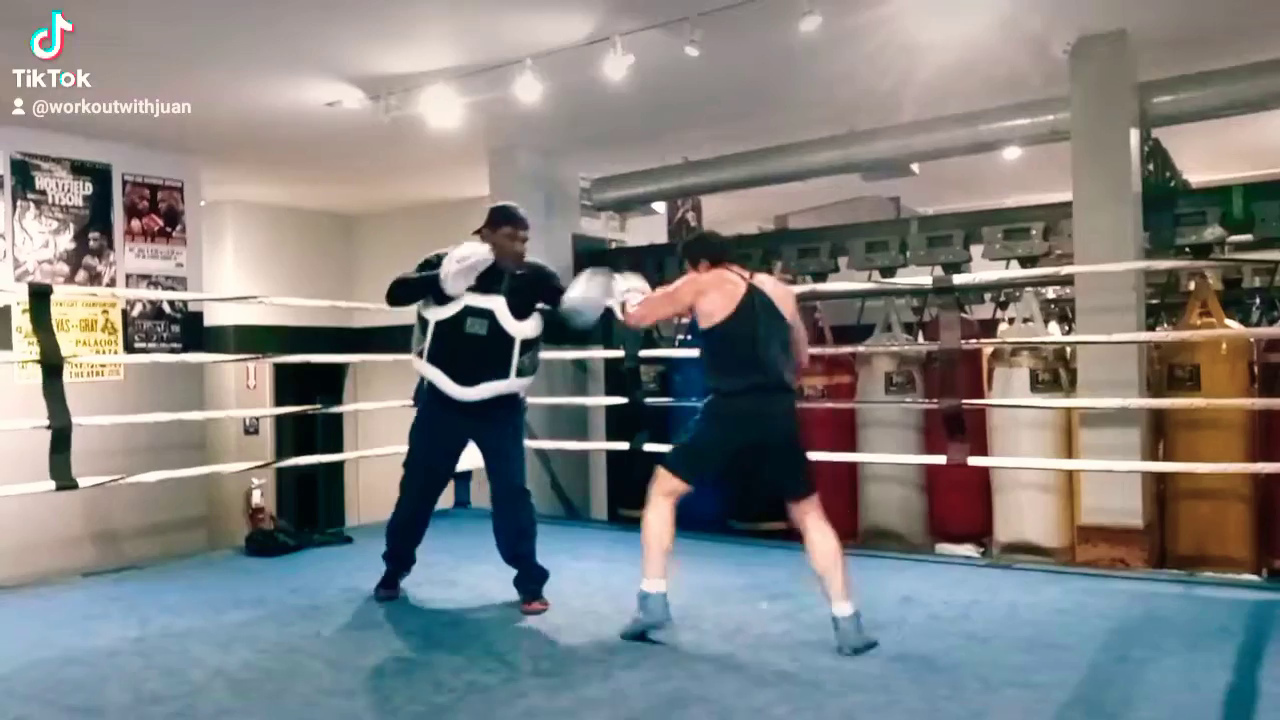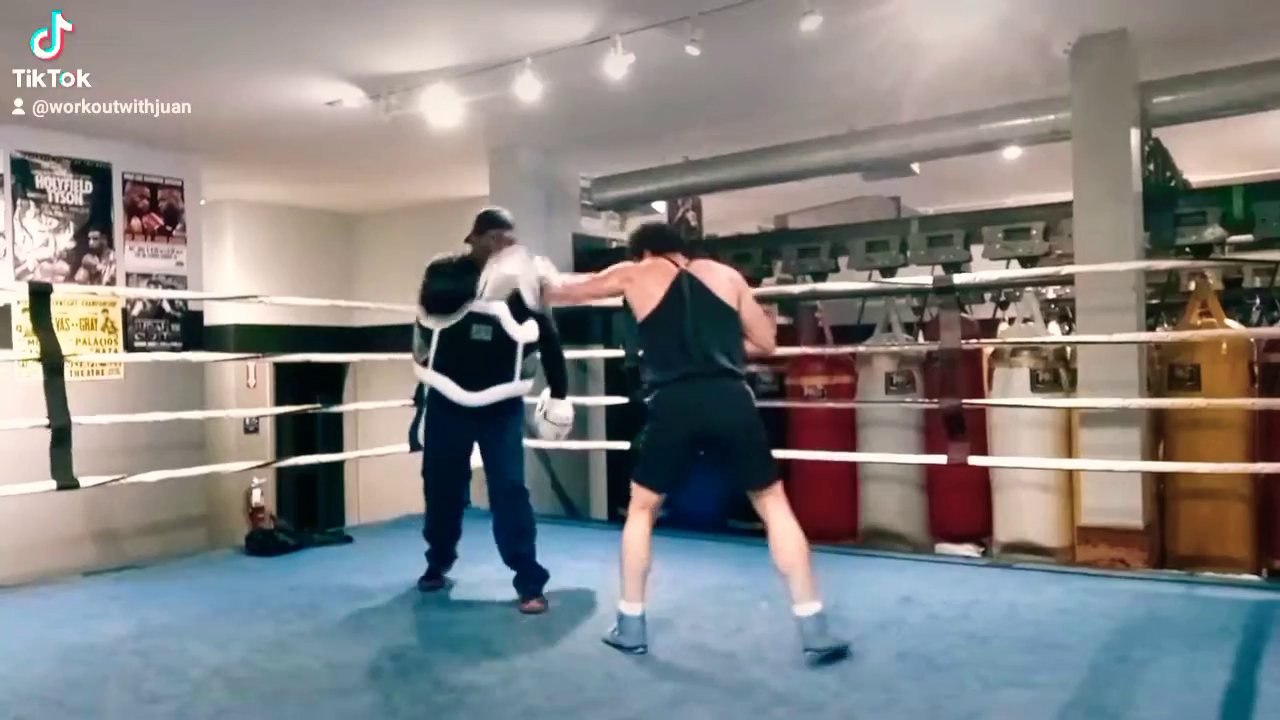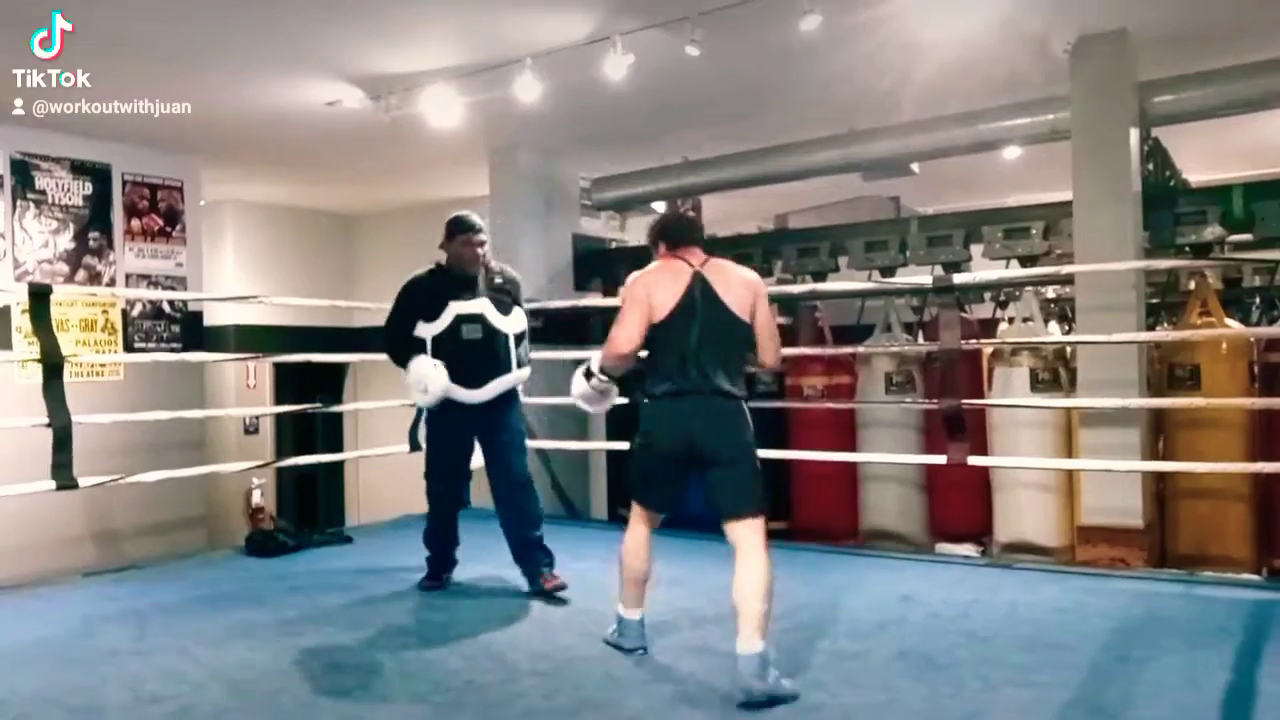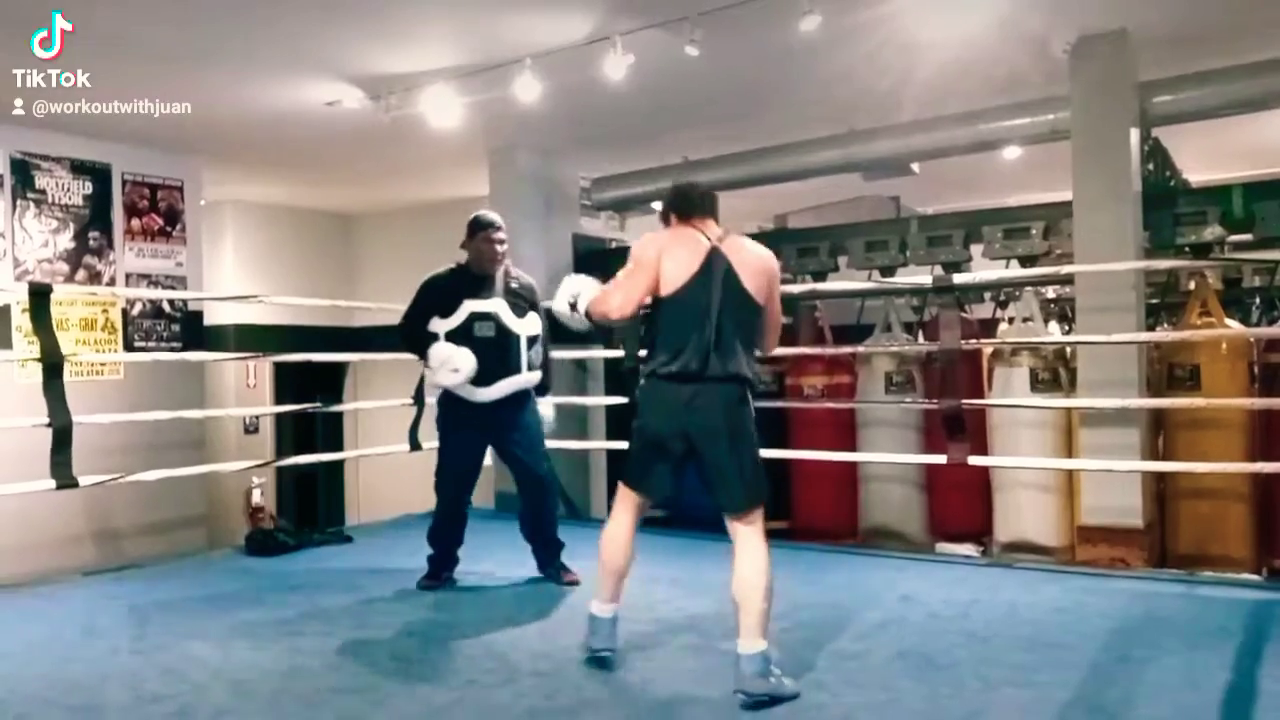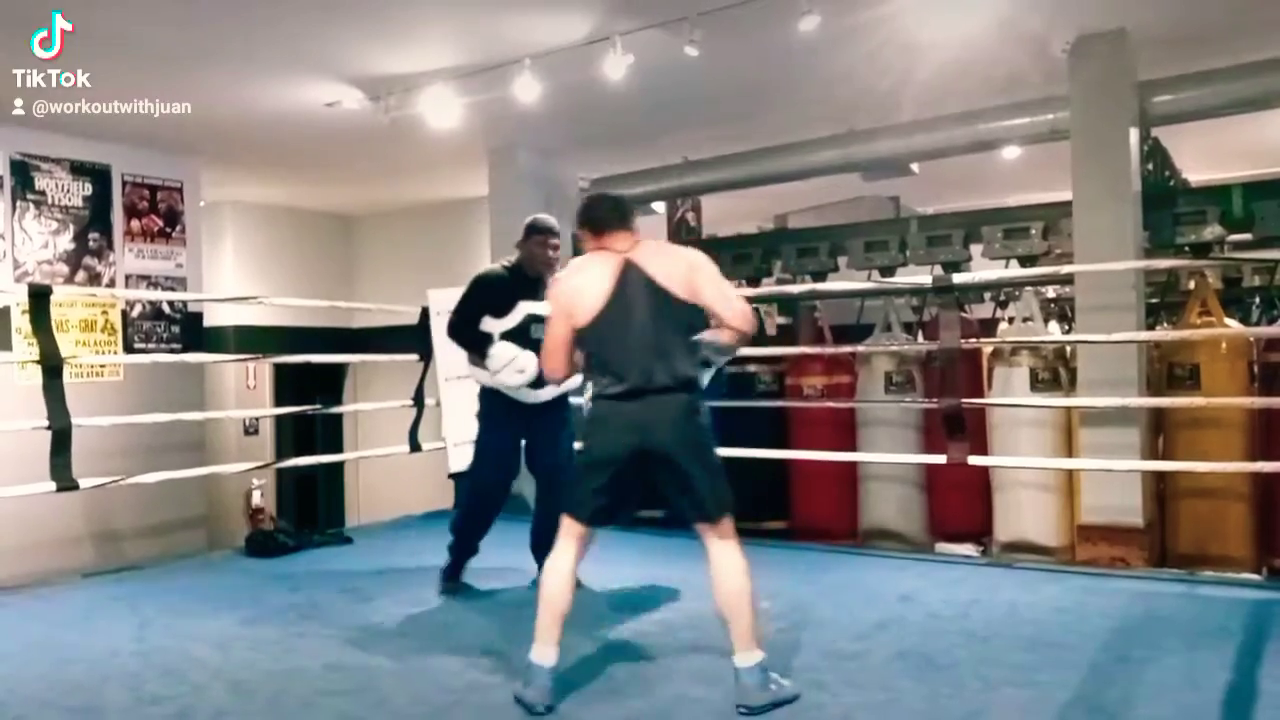
dt=0.3s
person 1, frame 1
left shoulder: (702, 285)
right shoulder: (779, 290)
left elbow: (637, 317)
right elbow: (800, 361)
left wrist: (626, 298)
left hip: (732, 411)
right hip: (777, 412)
left knee: (661, 494)
right knee: (809, 517)
left ankle: (652, 608)
right ankle: (848, 625)
person 1, frame 2
left shoulder: (635, 275)
right shoulder: (725, 276)
left elbow: (564, 292)
right elbow: (764, 342)
left hip: (672, 406)
right hip: (730, 399)
left knee: (641, 510)
right knee: (775, 509)
left ankle: (629, 624)
right ankle: (812, 625)
person 1, frame 3
left shoulder: (647, 280)
right shoulder: (746, 280)
left elbow: (622, 349)
right elbow: (770, 357)
left wrist: (595, 375)
left hip: (664, 416)
right hip: (723, 417)
left knee: (641, 521)
right knee: (749, 541)
left ankle: (630, 628)
right ankle: (752, 666)
person 1, frame 4
left shoulder: (657, 246)
right shoulder: (761, 260)
left elbow: (614, 307)
right elbow: (766, 341)
left wrist: (581, 303)
left hip: (663, 399)
right hip: (726, 403)
left knee: (626, 509)
right knee: (748, 531)
left ankle: (602, 631)
right ankle: (754, 669)
person 1, frame 5
left shoulder: (574, 279)
right shoulder: (687, 260)
left elbow: (555, 370)
right elbow: (742, 323)
right wrist: (708, 342)
left hip: (613, 420)
right hip: (676, 414)
left knee: (569, 540)
right knee: (721, 540)
left ankle: (538, 677)
right ankle: (753, 677)
person 2, frame 1
left shoulder: (530, 277)
right shoulder: (444, 263)
left elbow: (569, 299)
right elbow: (396, 294)
left wrist: (589, 299)
right wrist: (443, 281)
left hip: (500, 406)
right hip: (441, 400)
left knee: (511, 491)
right knee: (418, 485)
left ankle: (530, 583)
right ankle: (394, 569)
person 2, frame 2
left shoulder: (527, 285)
right shoulder: (444, 271)
left elbow: (550, 344)
right elbow: (433, 301)
left wrist: (557, 397)
right wrist: (483, 285)
left hip: (502, 407)
right hip: (446, 404)
left knee: (510, 490)
right knee: (441, 486)
left ankle: (530, 581)
right ankle: (439, 562)
person 2, frame 3
left shoulder: (506, 281)
right shoulder: (422, 288)
left elbow: (521, 332)
right elbow: (393, 336)
left wrist: (521, 375)
right wrist: (414, 363)
left hip: (500, 402)
right hip: (447, 407)
left knee: (515, 481)
right knee: (444, 487)
left ankle: (538, 567)
right ankle: (440, 565)
person 2, frame 4
left shoulder: (524, 286)
right shoulder: (440, 286)
left elbow: (538, 340)
right elbow: (409, 330)
left wrist: (542, 393)
right wrist: (433, 350)
left hip: (515, 403)
right hip: (461, 404)
left knee: (538, 477)
right knee: (452, 486)
left ankle: (550, 559)
right ankle: (441, 565)
person 2, frame 5
right shoulder: (492, 282)
right elbow: (458, 327)
right wrist: (492, 352)
left hip: (552, 405)
right hip: (502, 402)
left knee: (558, 482)
right knee: (488, 480)
right ankle: (458, 557)
